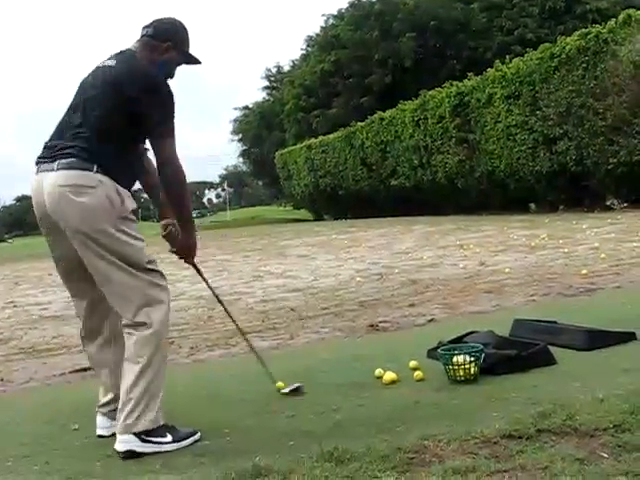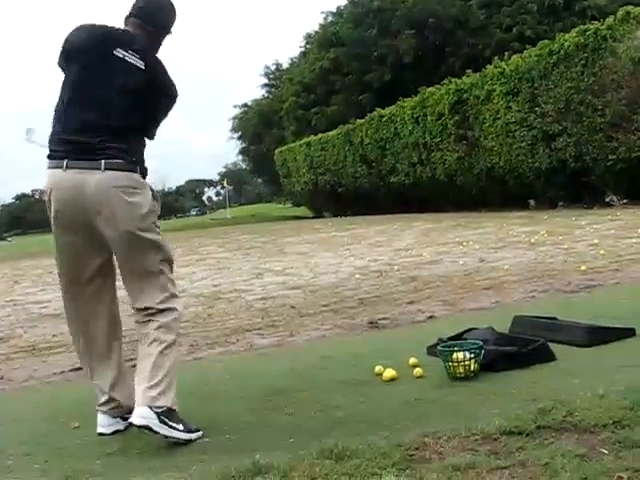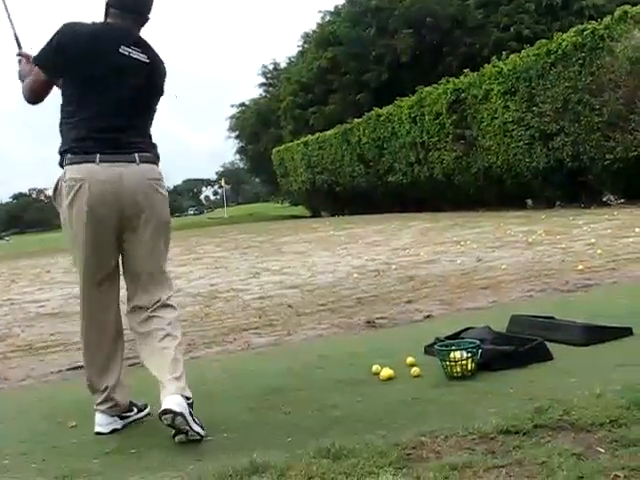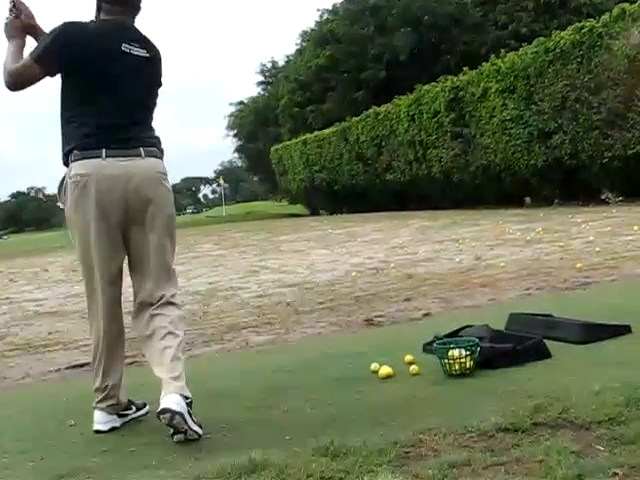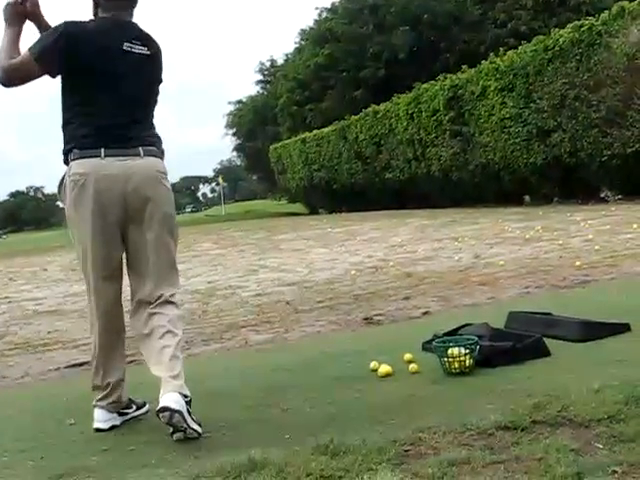
dt=0.2s
person 1, frame 1
left shoulder: (111, 67)
right shoulder: (152, 86)
right elbow: (168, 163)
left wrist: (166, 213)
right wrist: (185, 226)
left hip: (50, 183)
right hip: (87, 187)
left knee: (97, 305)
right knee: (147, 300)
left ankle: (111, 409)
right ankle: (139, 427)
person 1, frame 2
left shoulder: (84, 38)
right shoulder: (160, 82)
left hip: (61, 178)
right hip: (116, 182)
left knee: (88, 302)
right knee: (157, 297)
left ankle: (113, 405)
right ankle: (155, 404)
person 1, frame 3
left shoulder: (74, 36)
right shoulder: (154, 66)
left elbow: (33, 93)
left wrist: (26, 69)
right wrist: (41, 65)
left hip: (83, 176)
right hip: (142, 175)
left knee: (95, 297)
right knee: (153, 294)
left ankle: (110, 405)
right ankle: (174, 394)
person 1, frame 4
left shoulder: (75, 36)
right shoulder: (150, 54)
left hip: (91, 172)
right hip: (146, 169)
left knee: (102, 293)
right knee: (157, 290)
left ankle: (109, 403)
right ankle: (173, 391)
person 1, frame 5
left shoulder: (75, 35)
right shoulder: (150, 48)
left hip: (91, 172)
right hip: (146, 168)
left knee: (101, 292)
right knee: (157, 290)
left ankle: (109, 401)
right ankle: (172, 391)
